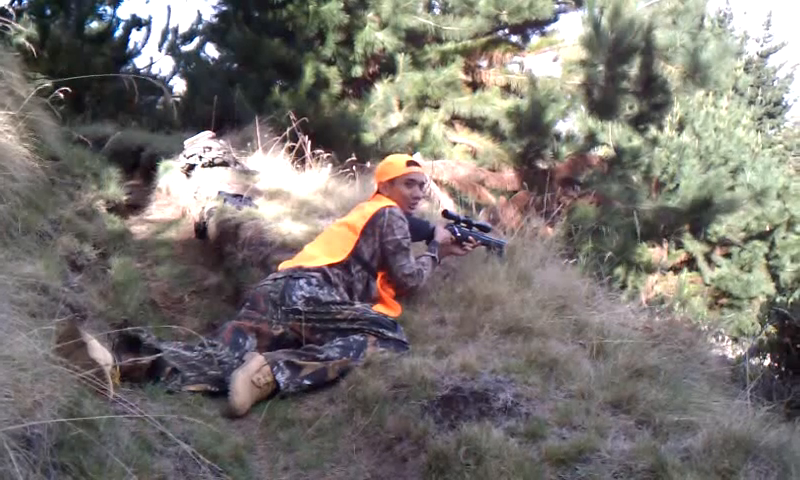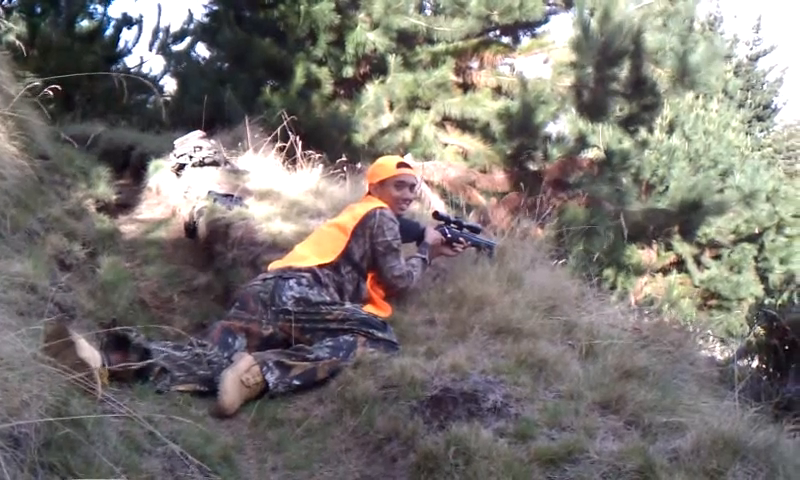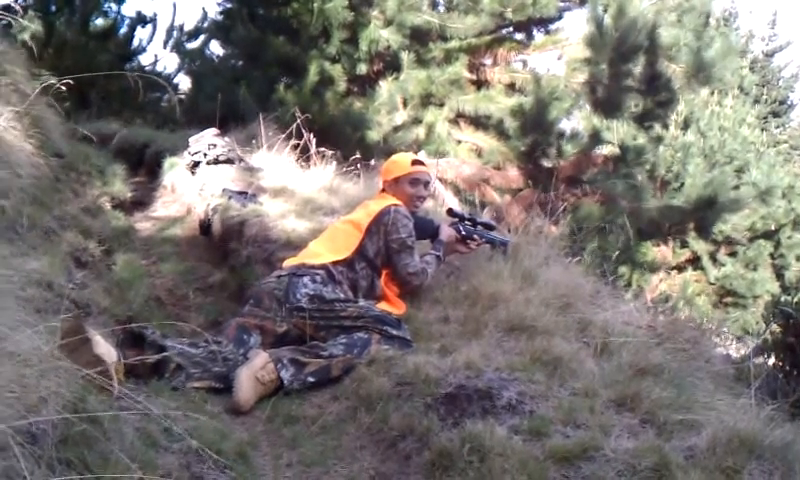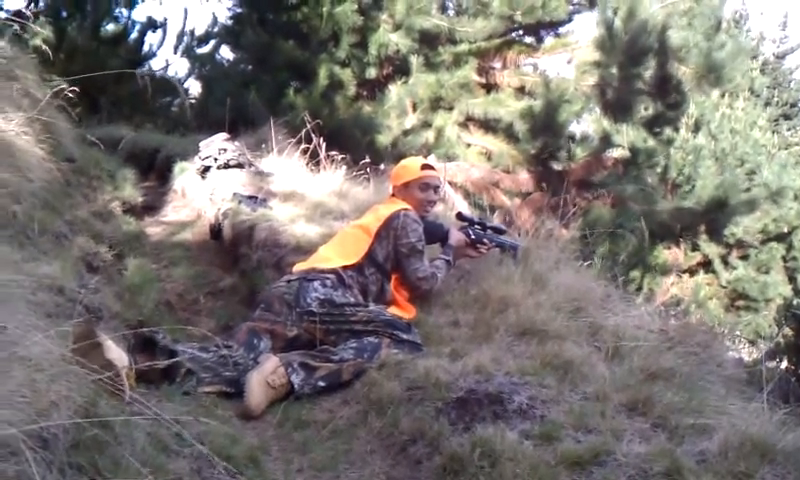
dt=1s
person 1, frame 1
left shoulder: (368, 211)
right shoulder: (391, 213)
left elbow: (383, 268)
right elbow: (407, 278)
left wrist: (441, 250)
right wrist: (436, 250)
left hip: (284, 286)
right hip: (315, 291)
left knee: (223, 355)
right knee: (388, 339)
left ankle: (127, 358)
right ankle: (277, 371)
person 1, frame 2
left shoulder: (356, 213)
right shoulder: (380, 215)
left elbow: (377, 273)
right elbow: (397, 279)
left wrist: (432, 252)
right wrist: (425, 251)
left hip: (272, 287)
right hip: (302, 293)
left knee: (212, 355)
right knee: (377, 339)
left ankle: (111, 357)
right ankle: (263, 371)
person 1, frame 3
left shoulder: (369, 212)
right shoulder: (394, 213)
left elbow: (384, 267)
right elbow: (410, 278)
left wrist: (439, 249)
right wrist: (439, 250)
left hip: (286, 285)
right hip: (316, 291)
left knee: (229, 353)
right knee: (392, 337)
left ankle: (130, 352)
right ankle: (277, 369)
person 1, frame 4
left shoulder: (379, 215)
right shoulder: (404, 217)
left elbow: (396, 271)
right elbow: (421, 282)
left wrist: (453, 252)
right wrist: (449, 252)
left hip: (297, 289)
right hip: (327, 295)
left knee: (240, 356)
right knee: (400, 341)
left ankle: (147, 354)
right ankle: (288, 373)
